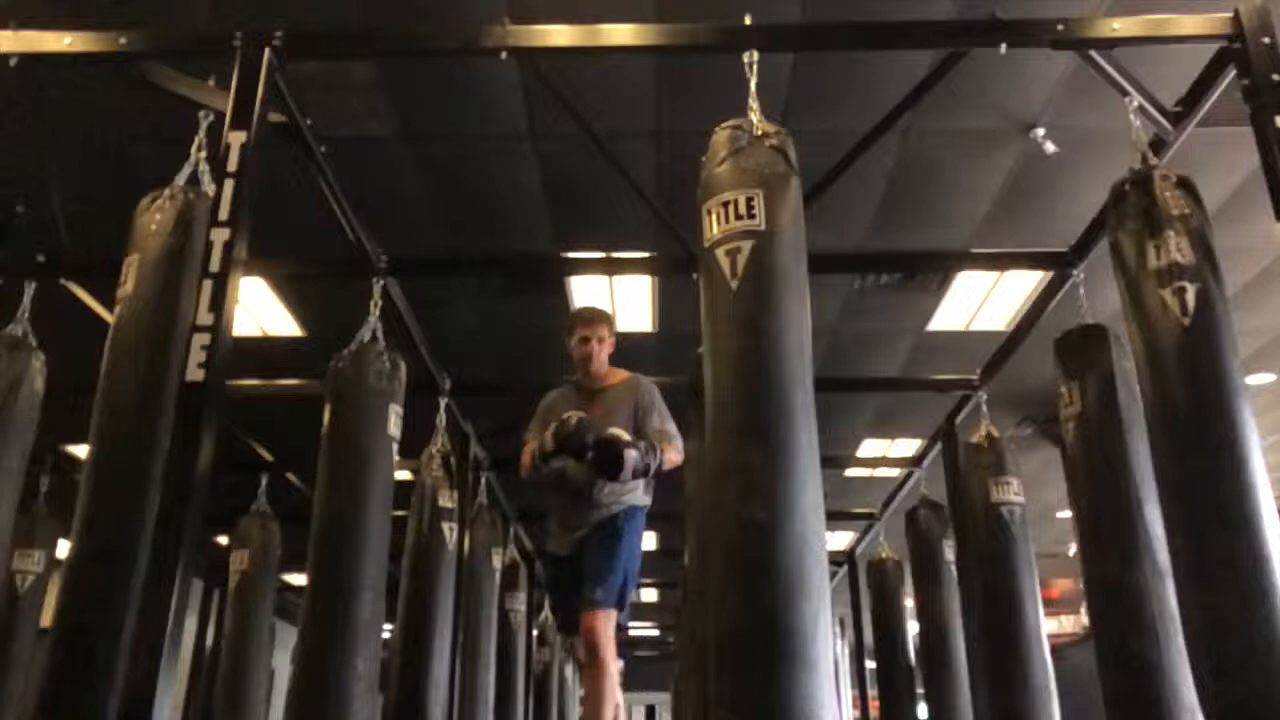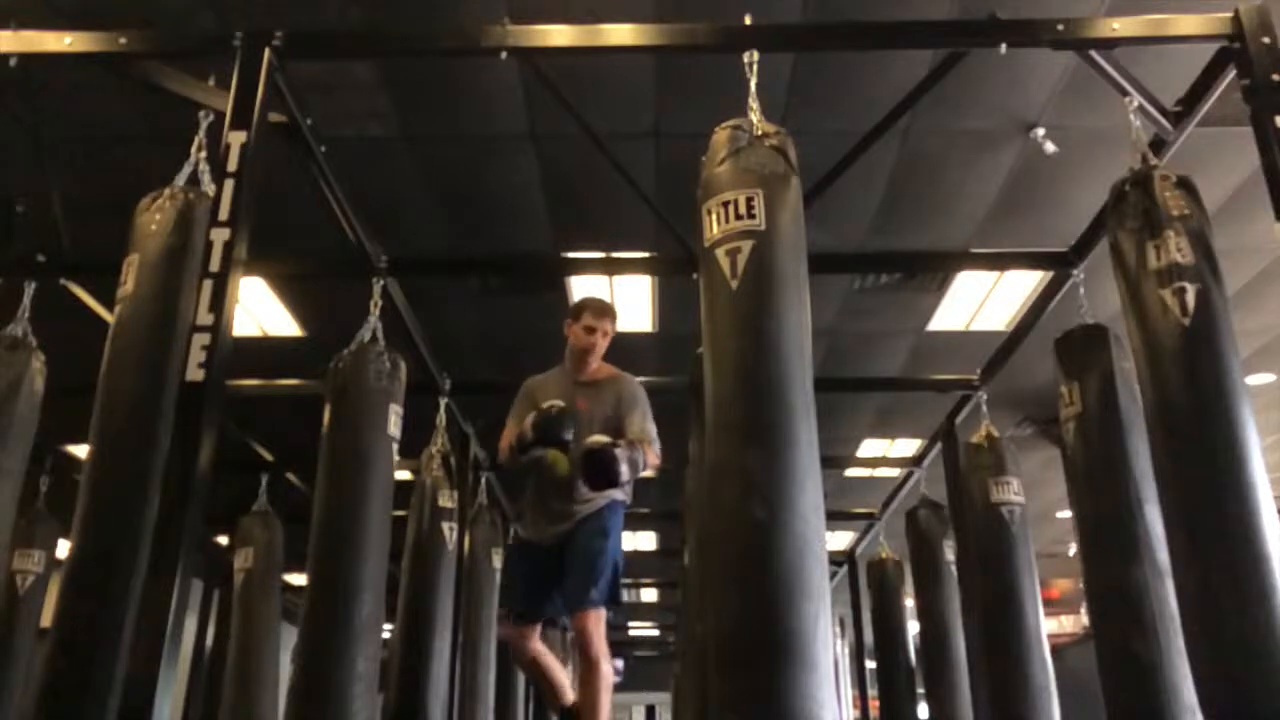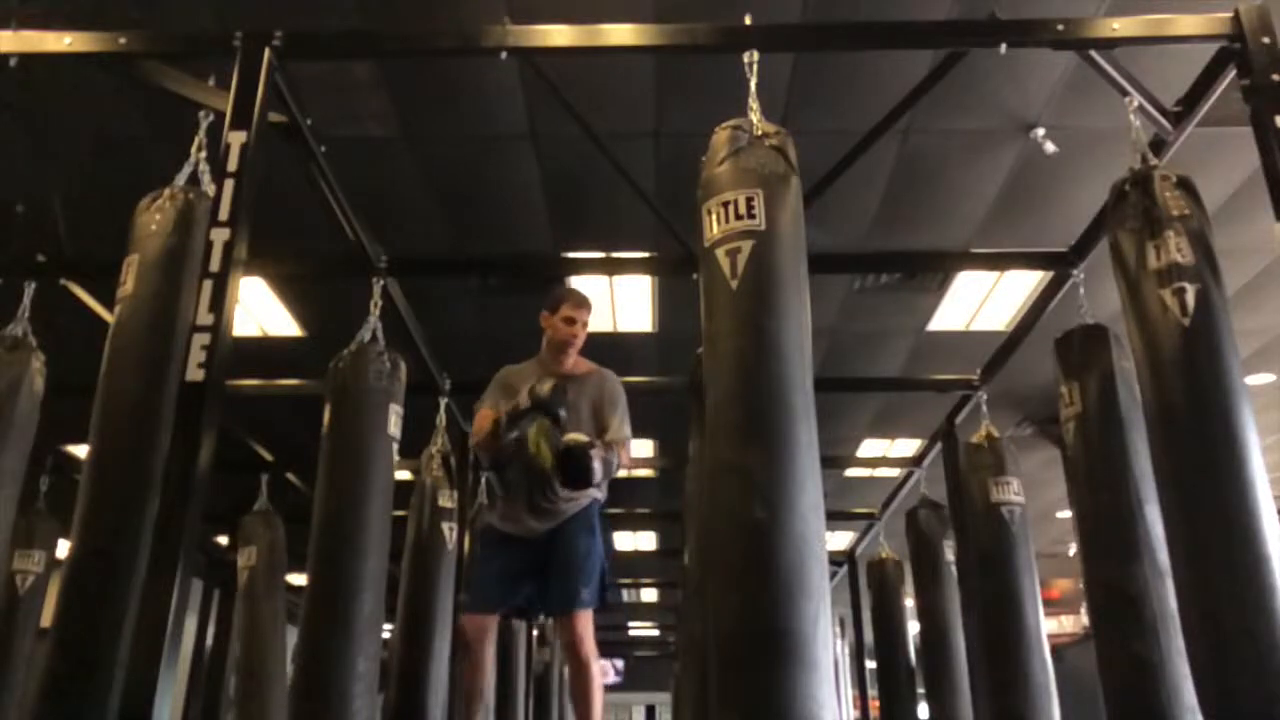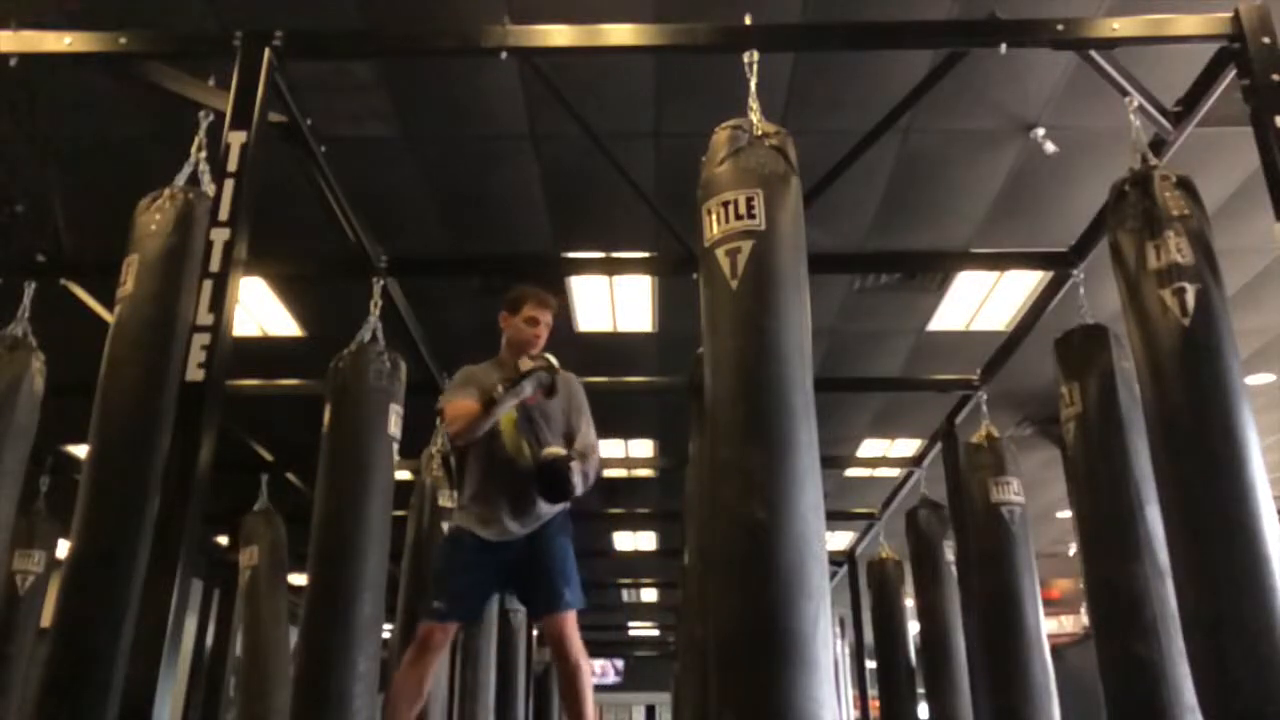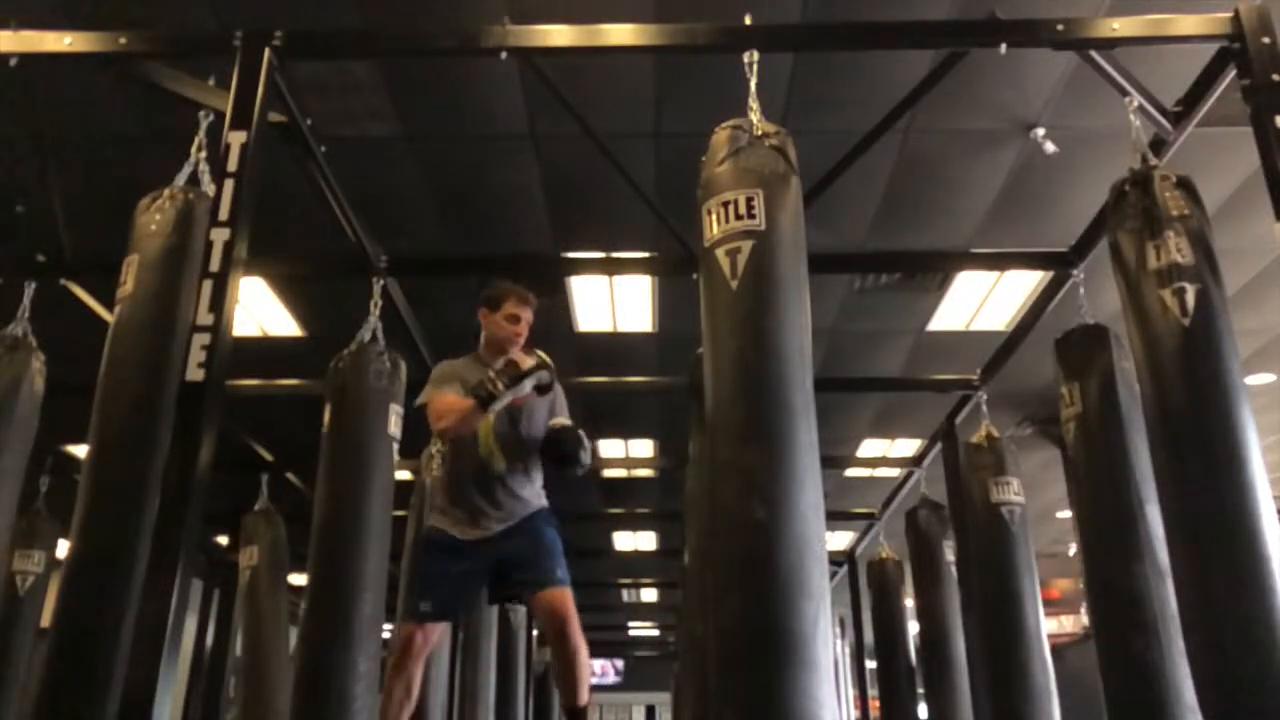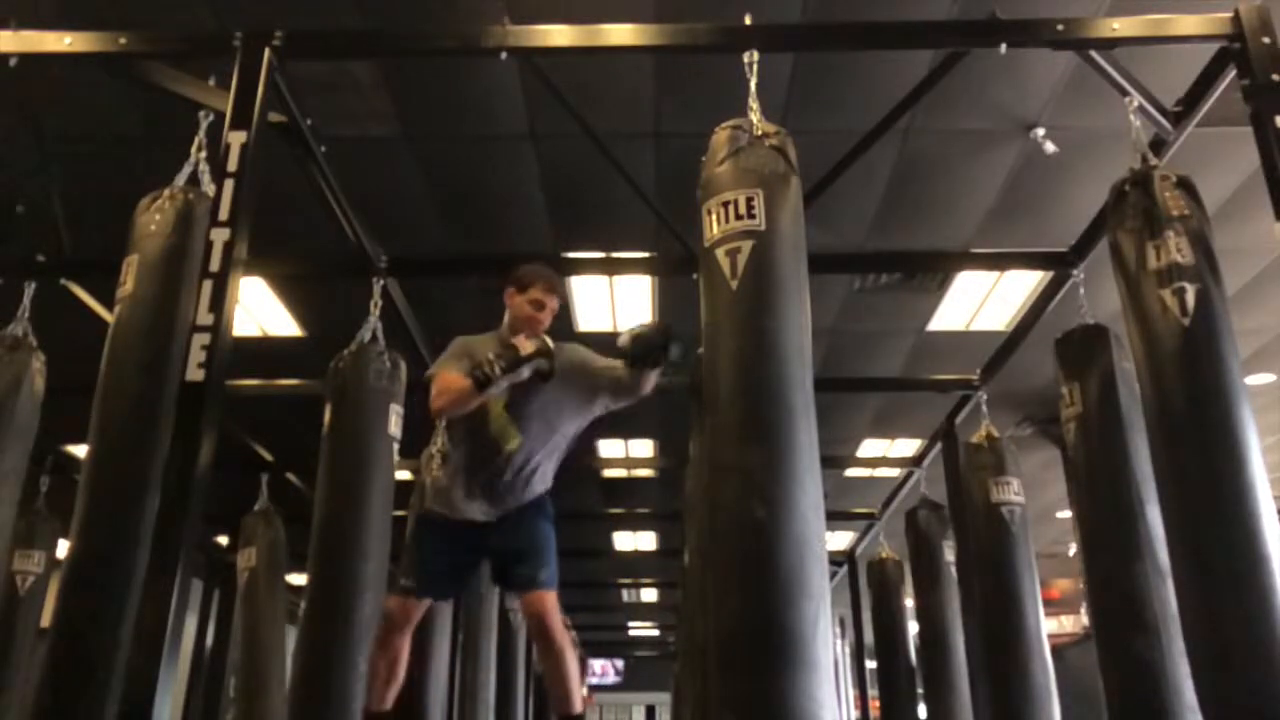
dt=0.3s
person 1, frame 1
left shoulder: (638, 390)
right shoulder: (554, 401)
left elbow: (674, 451)
right elbow: (526, 466)
left wrist: (638, 456)
right wrist: (552, 445)
left hip: (615, 518)
right hip: (563, 531)
left knee: (595, 633)
right knee: (583, 647)
person 1, frame 2
left shoulder: (624, 388)
right shoulder: (536, 387)
left elbow: (650, 452)
right elbow: (505, 452)
left wrist: (625, 459)
right wrist: (530, 434)
left hip: (592, 516)
right hip: (535, 523)
left knee: (588, 630)
right knee: (515, 634)
person 1, frame 3
left shoulder: (603, 382)
right shoulder: (511, 377)
left elbow: (622, 448)
right elbow: (479, 440)
left wrist: (598, 459)
right wrist: (522, 411)
left hip: (572, 516)
right hip: (508, 518)
left knee: (577, 633)
right knee: (473, 626)
person 1, frame 4
left shoulder: (565, 385)
right shoulder: (473, 377)
left elbow: (589, 453)
right elbow: (456, 430)
left wrist: (574, 472)
right wrist: (509, 388)
left hip: (543, 524)
right hip: (478, 525)
left knee: (565, 638)
right knee: (430, 637)
person 1, frame 5
left shoulder: (545, 384)
right shoulder: (452, 373)
left elbow: (569, 451)
right elbow: (444, 425)
left wrist: (573, 446)
right wrist: (505, 384)
left hip: (524, 520)
right hip: (455, 525)
left knee: (563, 618)
right knee: (413, 641)
person 1, frame 6
left shoulder: (568, 361)
right shoulder: (468, 349)
left elbow: (633, 386)
right elbow: (441, 402)
left wrist: (646, 356)
right wrist: (507, 366)
left hip: (521, 506)
right hip: (452, 506)
left knee: (544, 618)
right knee: (399, 615)
